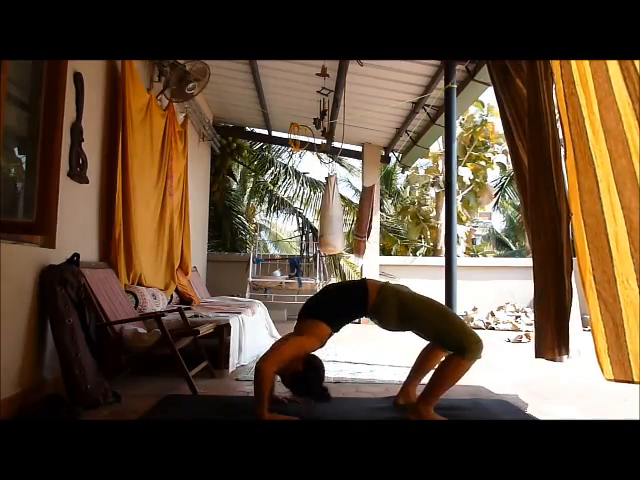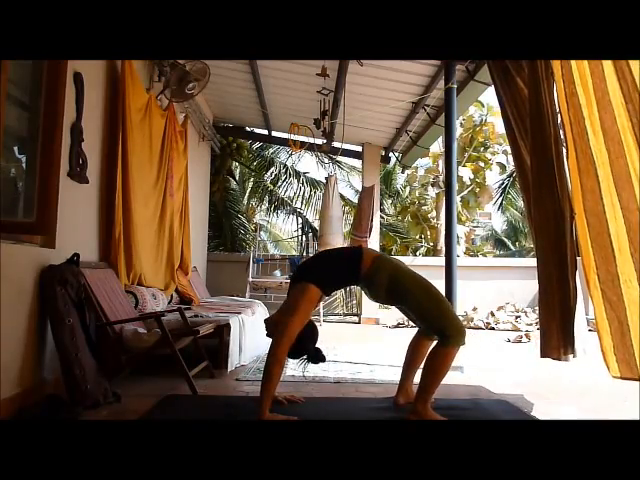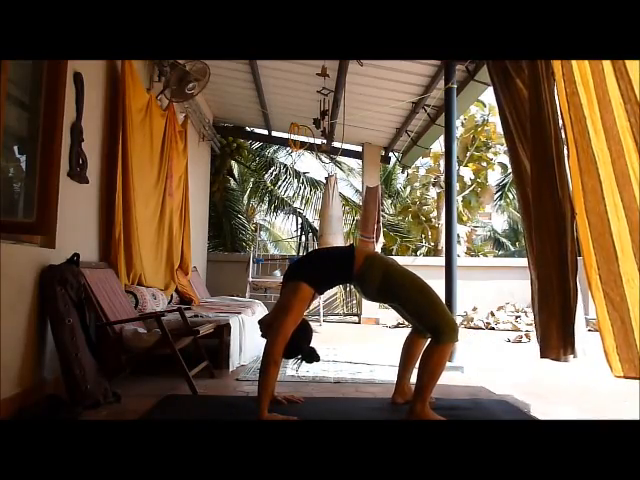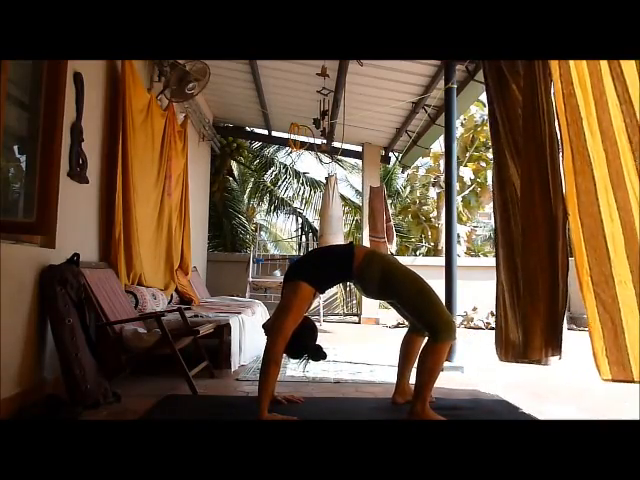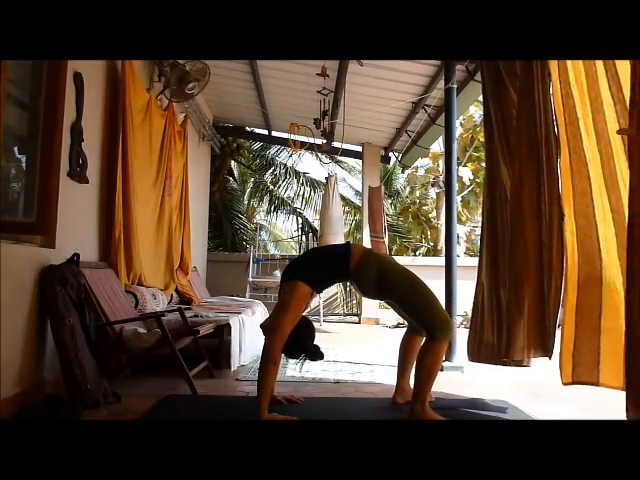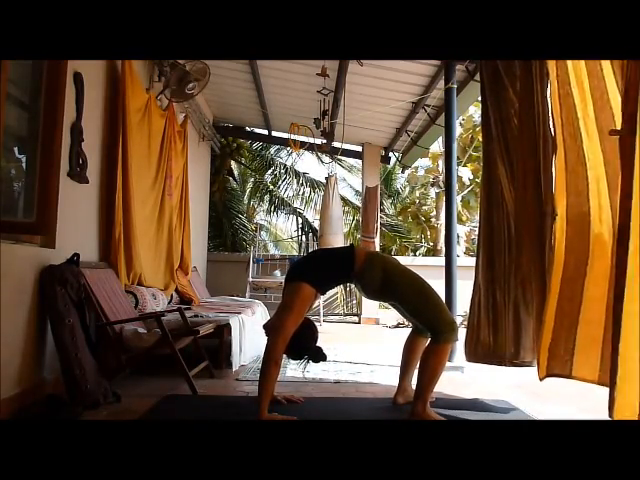
dt=0.5s
person 1, frame 1
left shoulder: (306, 338)
right shoulder: (304, 337)
left elbow: (264, 366)
left wrist: (264, 414)
right wrist: (267, 405)
left hip: (384, 301)
right hip: (384, 300)
person 1, frame 2
left shoulder: (297, 309)
right shoulder: (295, 306)
left elbow: (276, 358)
right elbow: (277, 355)
left wrist: (265, 414)
right wrist: (268, 405)
left hip: (380, 273)
right hip: (377, 273)
person 1, frame 3
left shoulder: (292, 305)
right shoulder: (291, 302)
left elbow: (272, 356)
right elbow: (273, 355)
left wrist: (264, 414)
right wrist: (267, 404)
right hip: (371, 272)
person 1, frame 4
left shoulder: (293, 305)
right shoulder: (292, 302)
left elbow: (272, 355)
right elbow: (274, 353)
left wrist: (263, 414)
right wrist: (267, 404)
left hip: (374, 270)
right hip: (371, 270)
person 1, frame 5
left shoulder: (291, 302)
right shoulder: (291, 299)
left elbow: (271, 357)
right elbow: (272, 354)
left wrist: (263, 414)
right wrist: (267, 404)
right hip: (368, 270)
person 1, frame 6
left shoulder: (294, 305)
right shoulder: (294, 302)
left elbow: (272, 357)
right elbow: (274, 355)
left wrist: (263, 413)
right wrist: (267, 404)
right hip: (372, 272)
